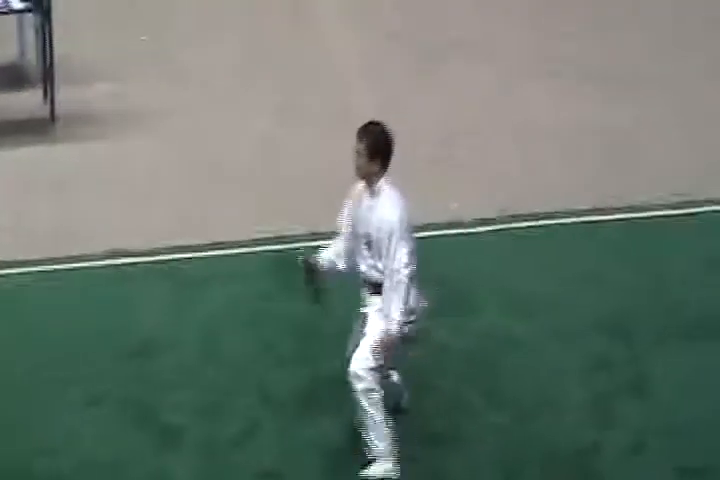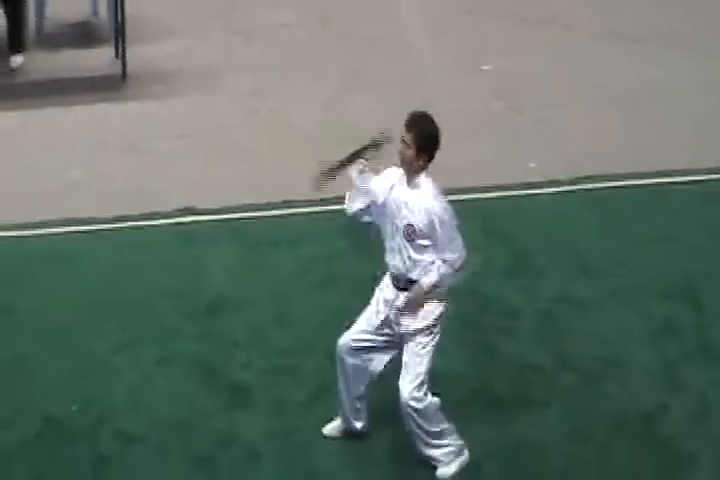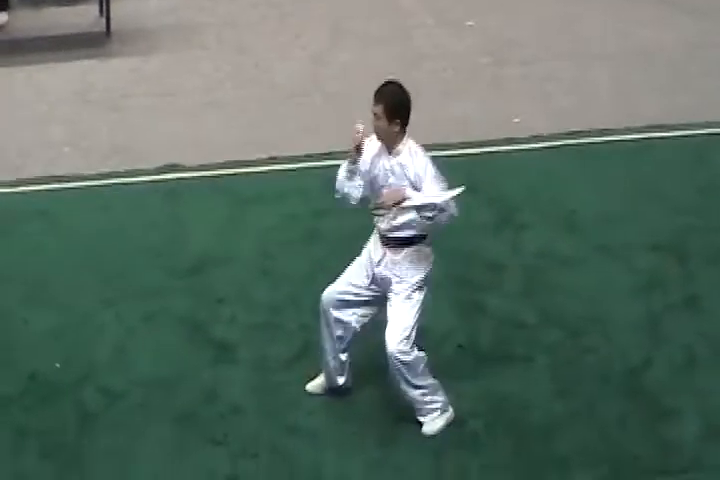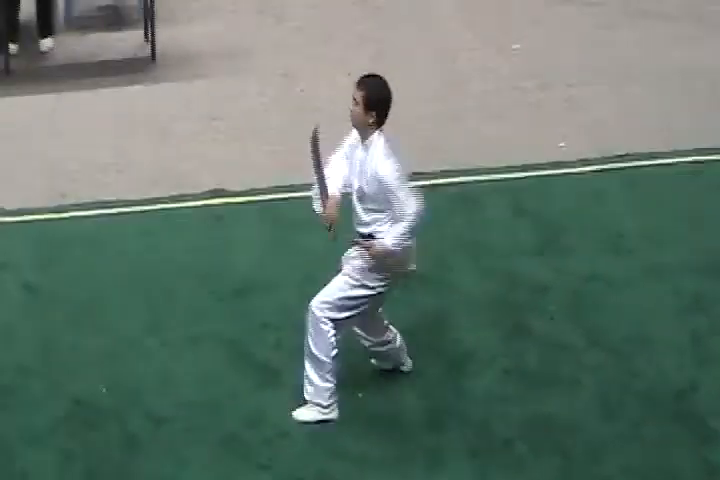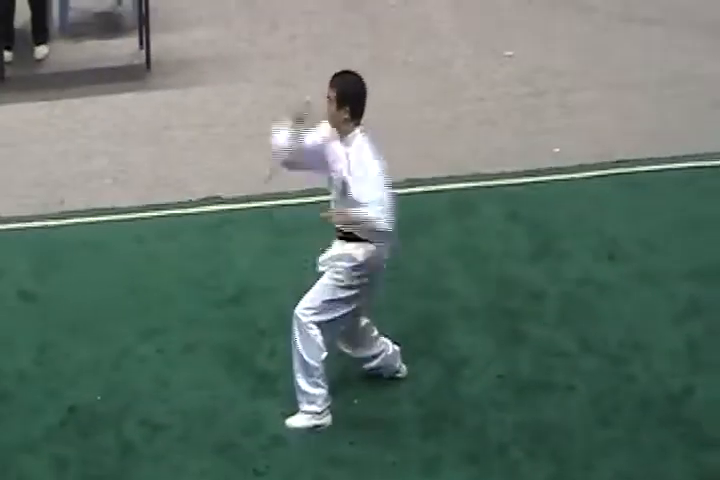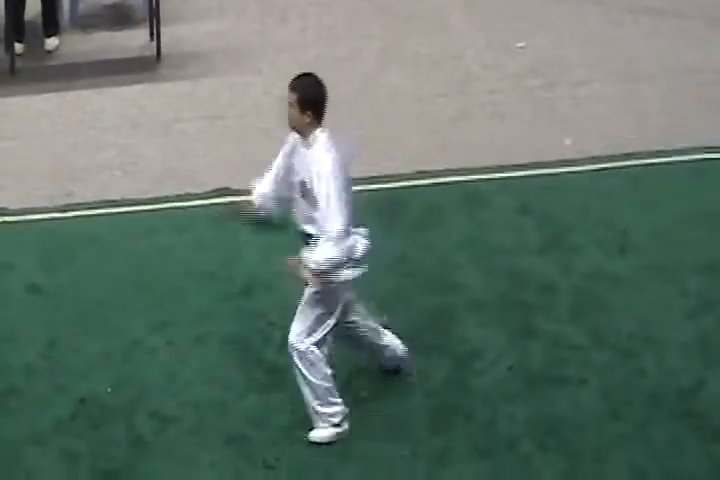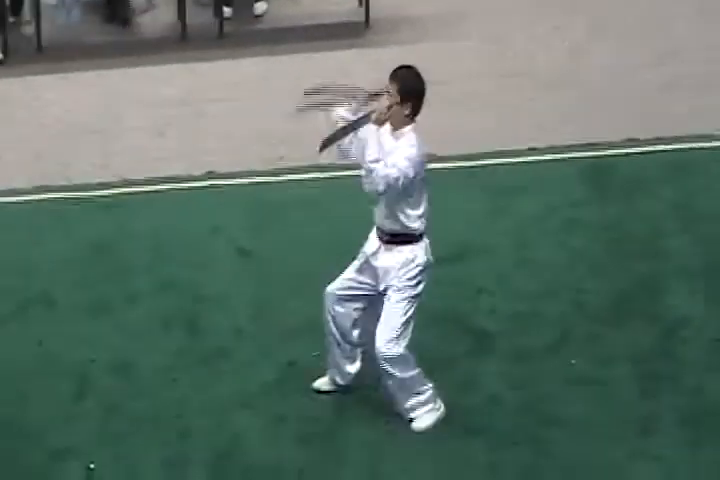
dt=0.7s
person 1, frame 1
left shoulder: (390, 208)
right shoulder: (358, 193)
left elbow: (399, 269)
right elbow: (345, 240)
left wrist: (393, 327)
right wrist: (324, 258)
left hip: (393, 301)
right hip: (373, 294)
left knee: (362, 372)
right knee: (369, 363)
right ankle: (391, 396)
person 1, frame 2
left shoulder: (433, 204)
right shoulder: (390, 180)
left elbow: (454, 257)
right elbow: (356, 207)
left wrist: (426, 289)
right wrist: (360, 177)
left hip: (420, 304)
right hip: (390, 291)
left knee: (411, 394)
right knee: (349, 348)
right ankle: (352, 420)
person 1, frame 3
left shoulder: (418, 161)
right shoulder: (374, 149)
left elbow: (446, 208)
right elbow: (349, 195)
left wrist: (405, 199)
right wrist: (354, 159)
left hip: (409, 258)
right hip: (378, 249)
left knee: (398, 347)
right knee: (334, 301)
left ankle: (436, 408)
right ankle: (335, 375)
person 1, frame 4
left shoulder: (381, 162)
right shoulder: (356, 140)
left elbow: (410, 210)
right elbow: (335, 175)
left wrist: (390, 249)
right wrist: (329, 201)
left hip: (377, 254)
right hip: (367, 244)
left knee: (321, 312)
right knee: (360, 311)
left ankle: (321, 403)
right ankle: (395, 357)
person 1, frame 5
left shoulder: (363, 157)
right shoulder: (329, 137)
left elbow: (381, 218)
right elbow: (285, 153)
left wrist: (353, 218)
right wrist: (292, 129)
left hip: (357, 253)
right hip: (346, 247)
left knee: (307, 318)
right knee: (346, 322)
left ankle: (314, 409)
right ankle: (390, 361)
person 1, frame 6
left shoulder: (321, 160)
right shoulder: (298, 143)
left elbow: (335, 225)
right elbow: (279, 176)
left wrist: (317, 266)
right wrist: (259, 200)
left hip: (331, 256)
right hip: (317, 248)
left knee: (303, 342)
right knee: (344, 313)
left ankle: (332, 420)
right ankle: (393, 352)
person 1, frame 7
left shoulder: (408, 151)
right shoulder: (385, 133)
left elbow: (376, 182)
right elbow: (348, 146)
left wrist: (373, 130)
right wrist: (352, 124)
left hip: (404, 256)
right hip: (380, 244)
left knee: (388, 346)
right knee: (338, 297)
left ankle: (426, 405)
right ankle: (341, 375)
